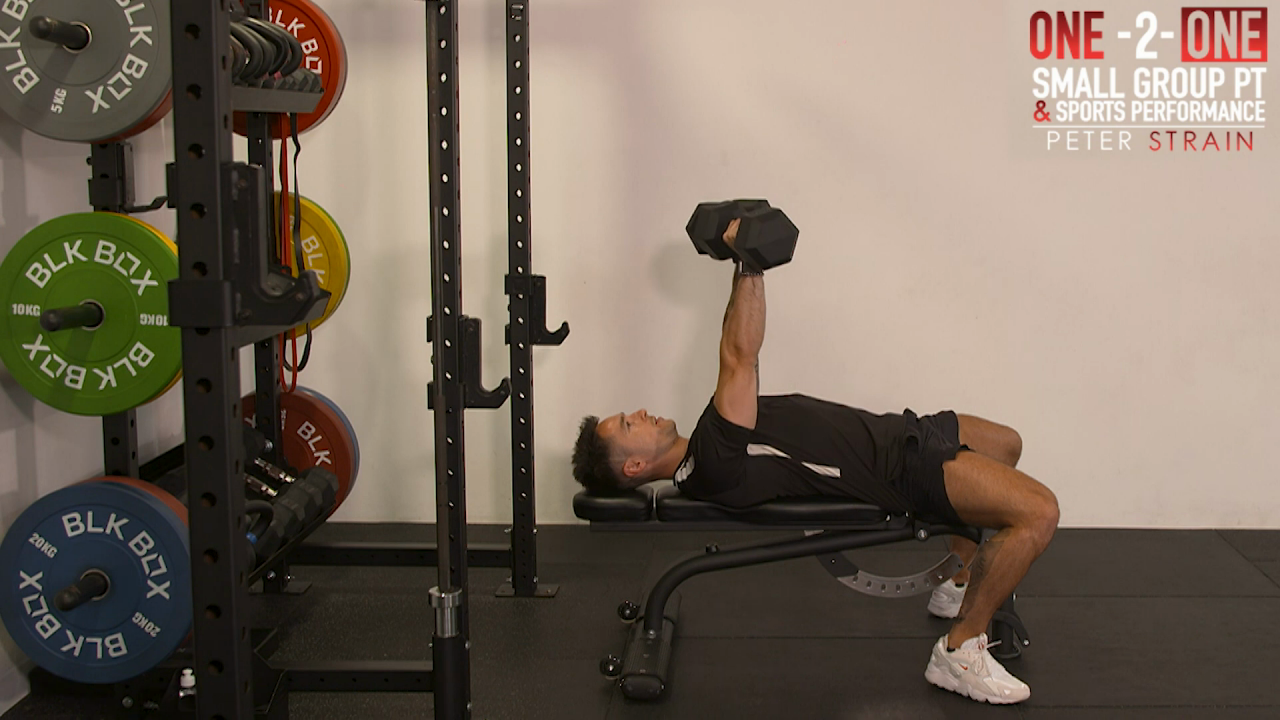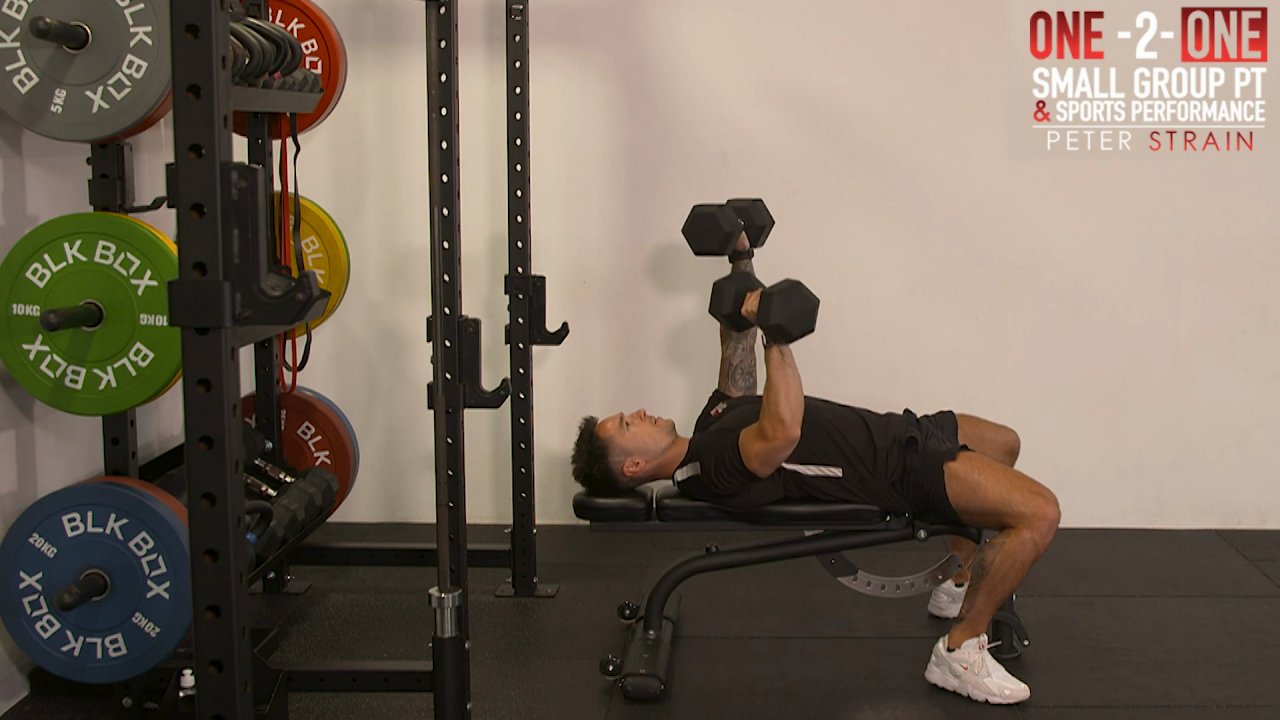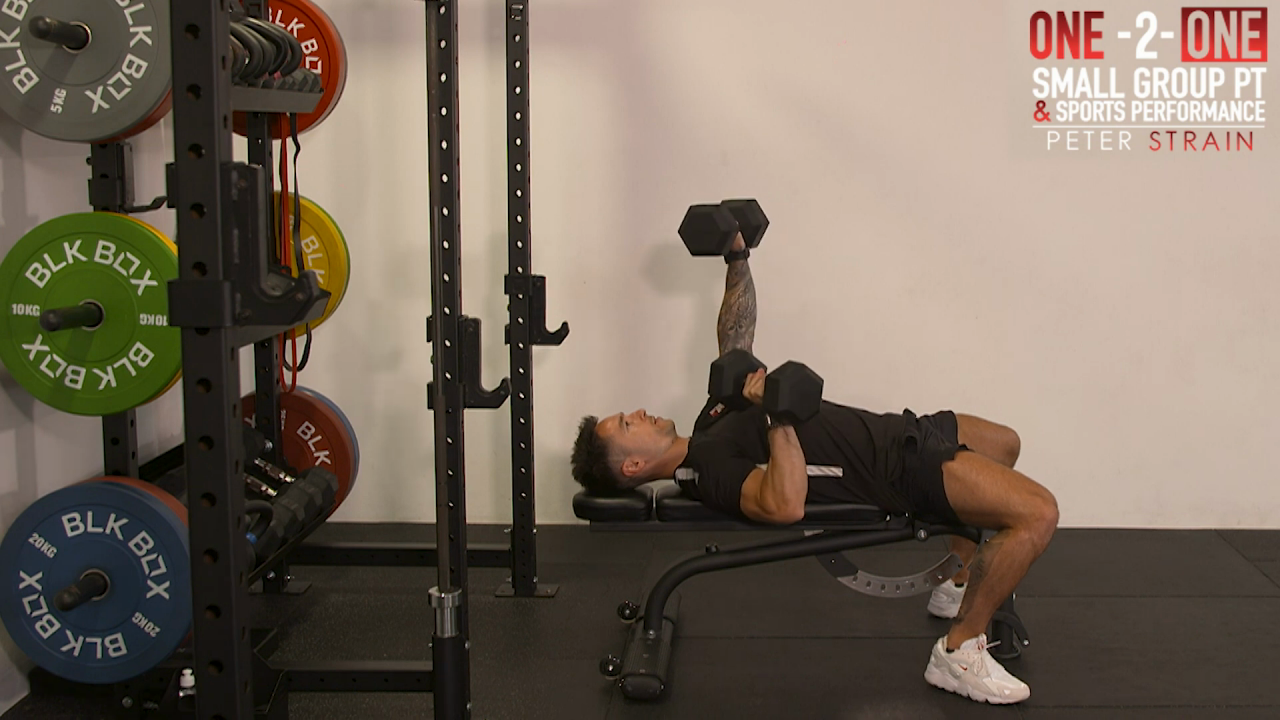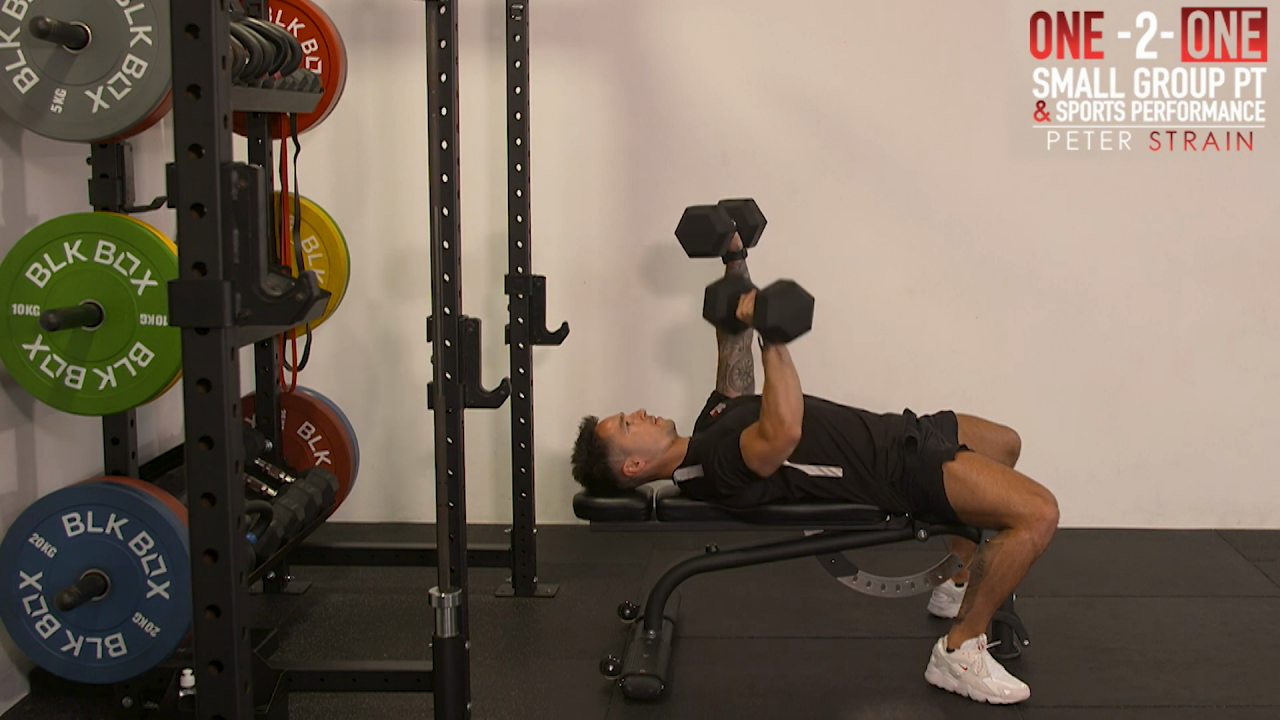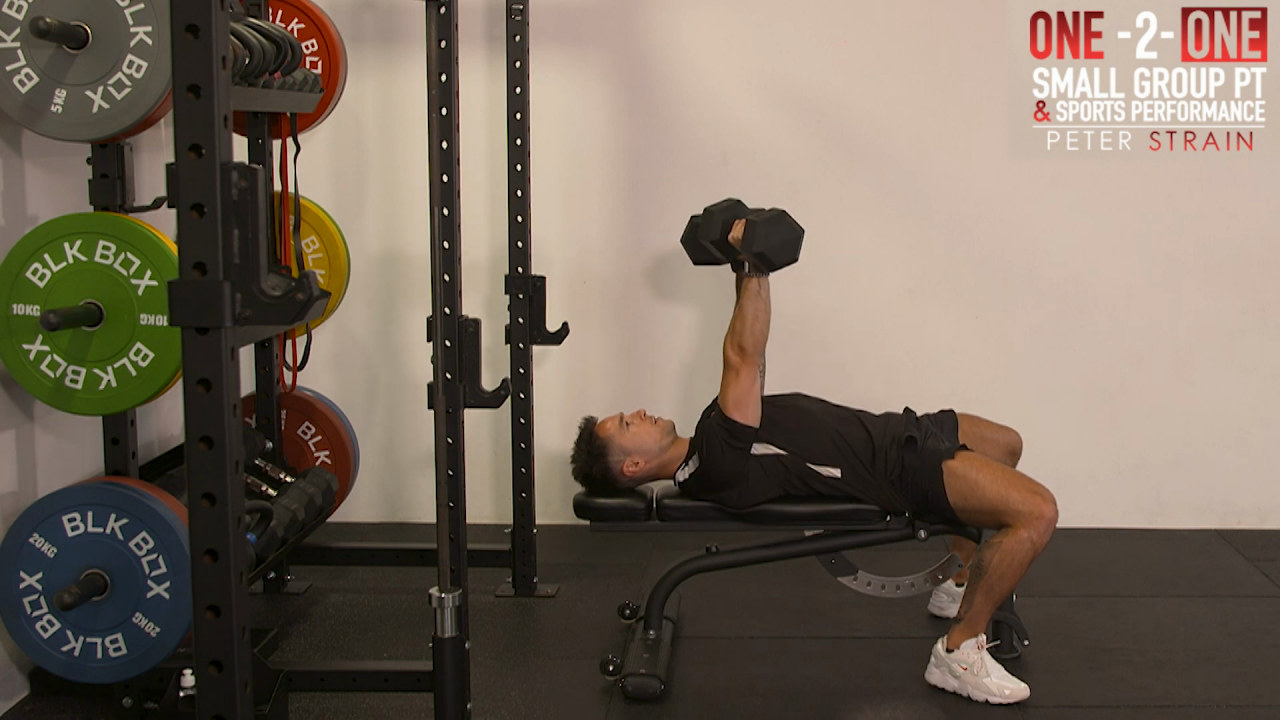
dt=1s
person 1, frame 1
left shoulder: (712, 433)
right shoulder: (711, 468)
left elbow: (736, 350)
right elbow: (739, 358)
left wrist: (743, 262)
right wrist: (751, 266)
right hip: (900, 470)
left knee: (1005, 444)
right knee: (1038, 511)
left ankle: (964, 586)
right ankle: (959, 653)
person 1, frame 2
left shoulder: (714, 421)
right shoulder: (709, 467)
left elbow: (737, 342)
right elbow: (784, 430)
left wrist: (741, 259)
right wrist: (775, 331)
right hip: (901, 471)
left knee: (1004, 443)
right knee: (1039, 512)
left ankle: (962, 587)
right ankle: (960, 653)
person 1, frame 3
left shoulder: (714, 420)
right shoulder: (709, 468)
left elbow: (735, 339)
right elbow: (787, 504)
left wrist: (737, 258)
right wrist: (776, 410)
right hip: (902, 471)
left knee: (1004, 443)
right knee: (1037, 513)
left ankle: (961, 588)
right ankle: (960, 654)
person 1, frame 4
left shoulder: (713, 423)
right shoulder: (712, 469)
left elbow: (735, 344)
right elbow: (784, 432)
left wrist: (734, 259)
right hip: (900, 470)
left knee: (1004, 443)
right knee: (1037, 512)
left ankle: (963, 586)
right ankle: (960, 653)
person 1, frame 5
left shoulder: (714, 427)
right shoulder: (713, 466)
left elbow: (747, 354)
right elbow: (742, 356)
left wrist: (746, 268)
right wrist: (756, 265)
right hip: (900, 468)
left knee: (1006, 445)
right knee: (1036, 511)
left ankle: (964, 587)
right ankle: (959, 653)
